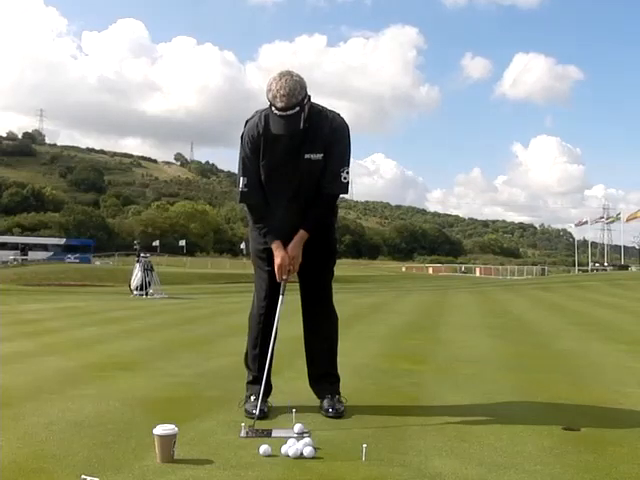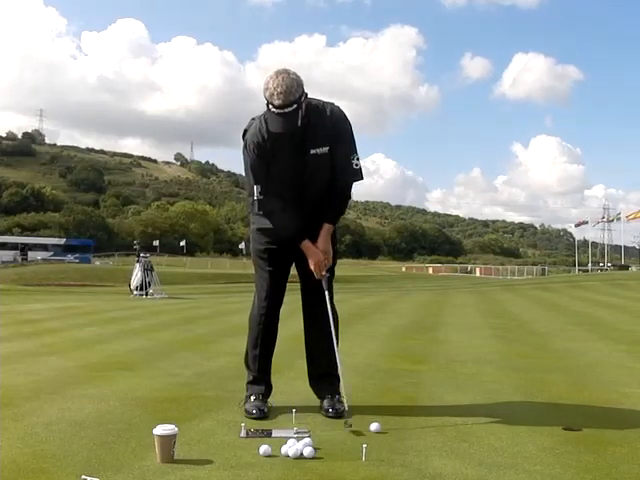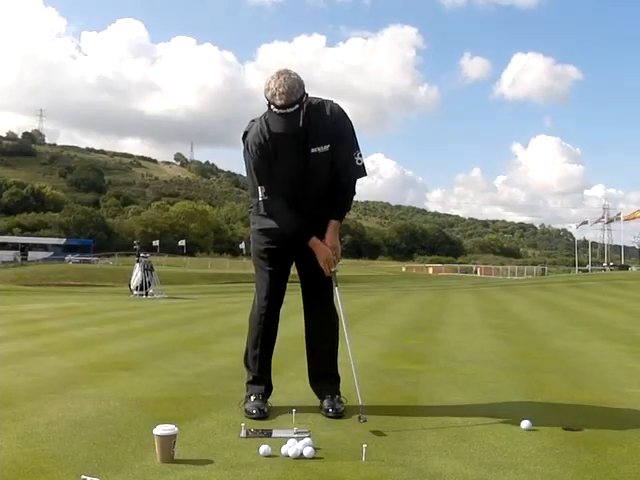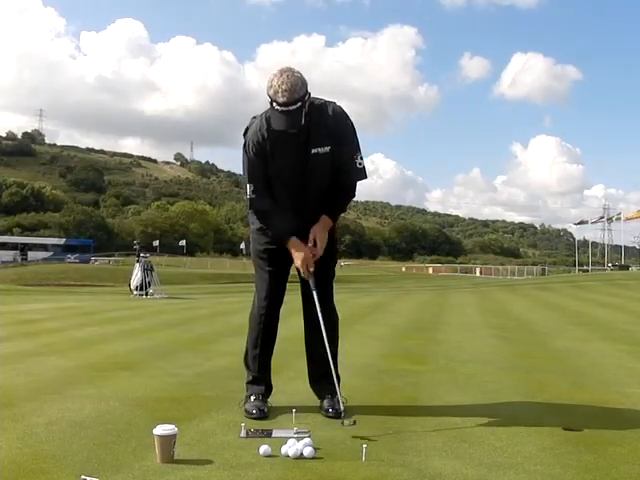
dt=0.5s
person 1, frame 1
left shoulder: (334, 126)
right shoulder: (255, 128)
left elbow: (330, 193)
right elbow: (251, 195)
left wrist: (299, 240)
right wrist: (276, 245)
left hip: (316, 228)
right hip: (268, 228)
left knee: (320, 304)
right knee: (265, 304)
left ankle: (328, 388)
right ankle: (256, 387)
person 1, frame 2
left shoulder: (333, 120)
right shoulder: (257, 133)
left elbow: (343, 183)
right elbow: (265, 201)
left wrist: (325, 234)
right wrist: (304, 246)
left hip: (320, 225)
right hip: (271, 228)
left knee: (321, 305)
right knee: (266, 304)
left ankle: (328, 389)
right ankle: (257, 389)
person 1, frame 3
left shoulder: (333, 118)
right shoulder: (257, 135)
left elbow: (347, 178)
right elbow: (269, 202)
left wrist: (332, 228)
right wrist: (313, 243)
left hip: (321, 225)
right hip: (272, 226)
left knee: (322, 304)
right knee: (266, 303)
left ankle: (328, 389)
right ankle: (257, 389)
person 1, frame 4
left shoulder: (335, 120)
right shoulder: (258, 132)
left elbow: (348, 181)
right elbow: (258, 200)
left wrist: (325, 224)
right wrist: (292, 244)
left hip: (319, 225)
right hip: (271, 228)
left knee: (322, 304)
right knee: (266, 304)
left ankle: (328, 389)
right ankle: (256, 389)
